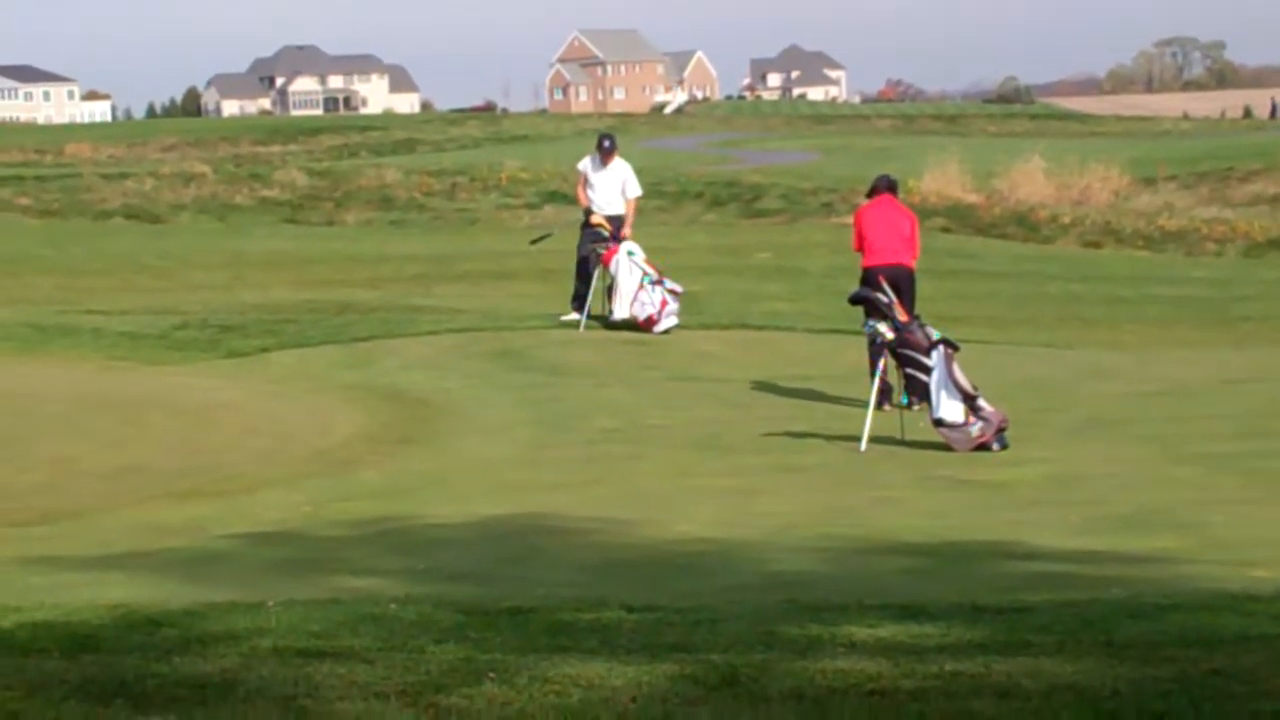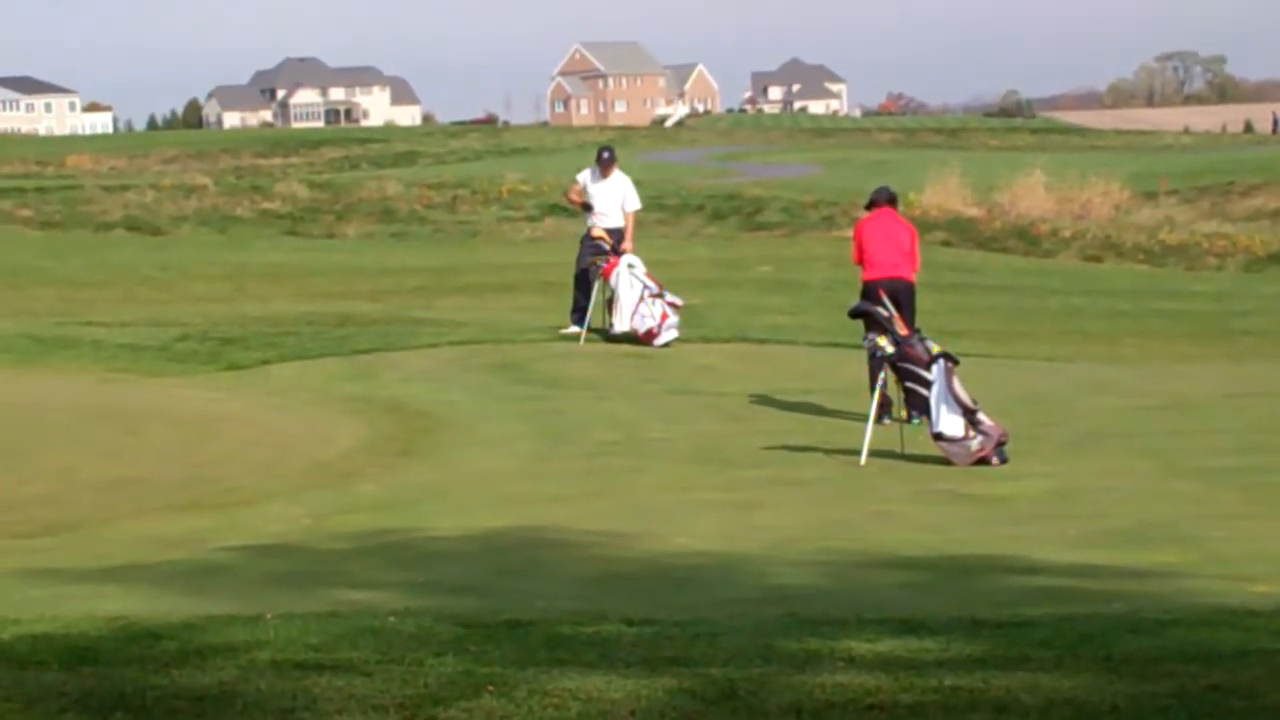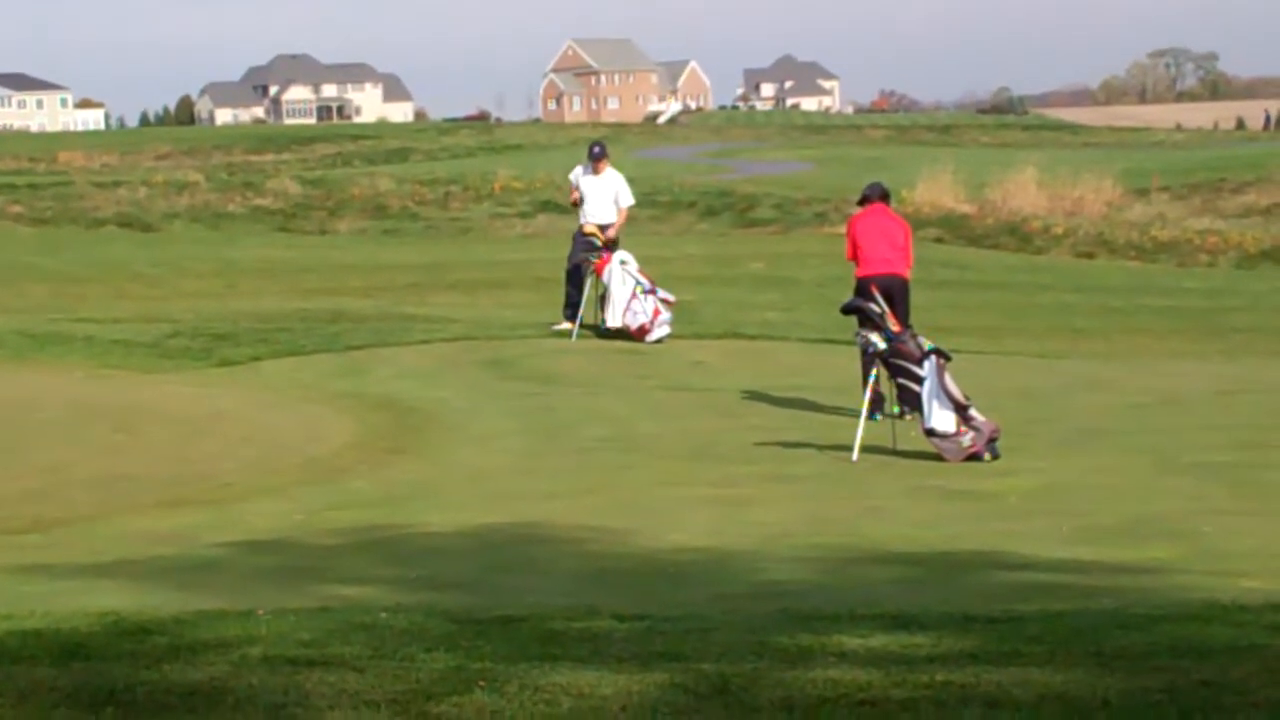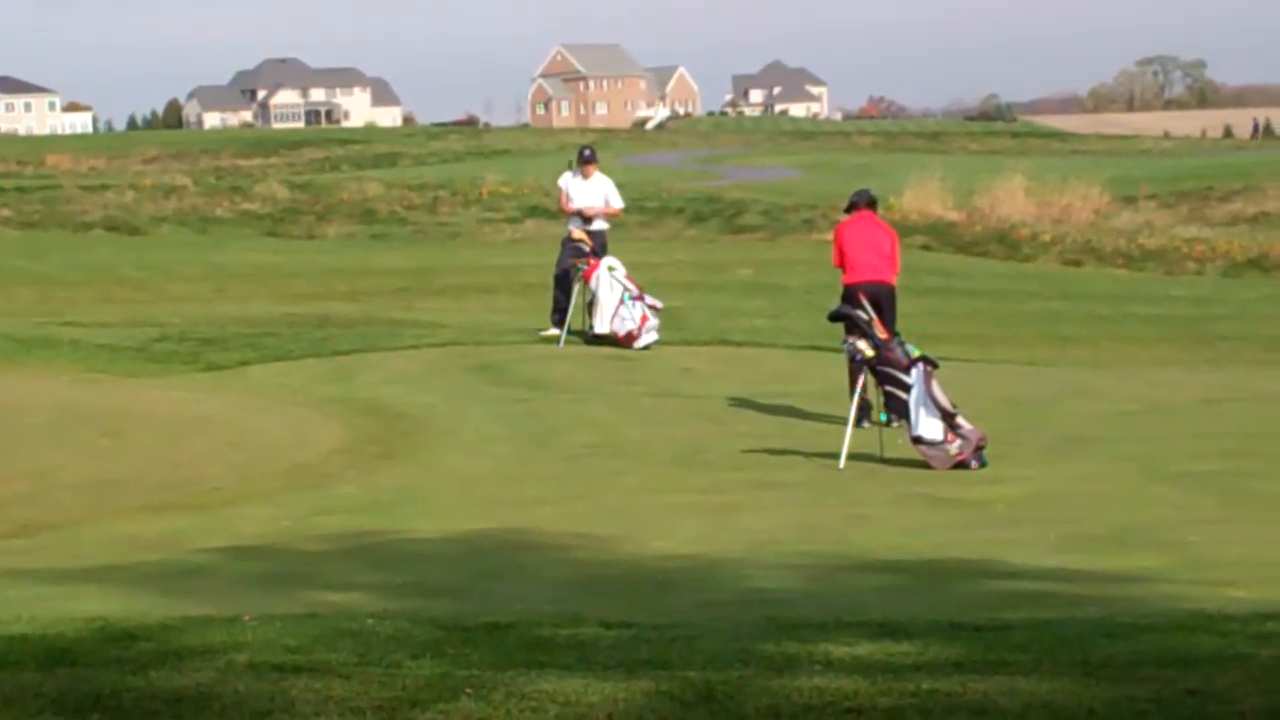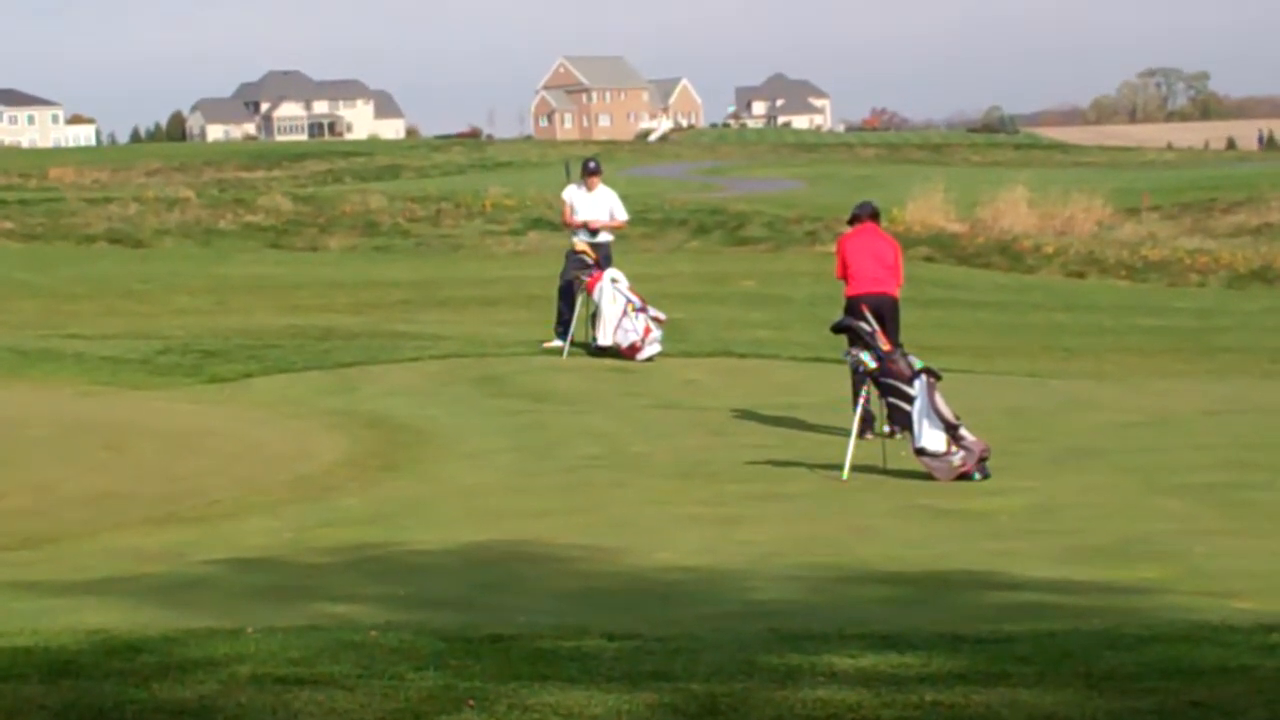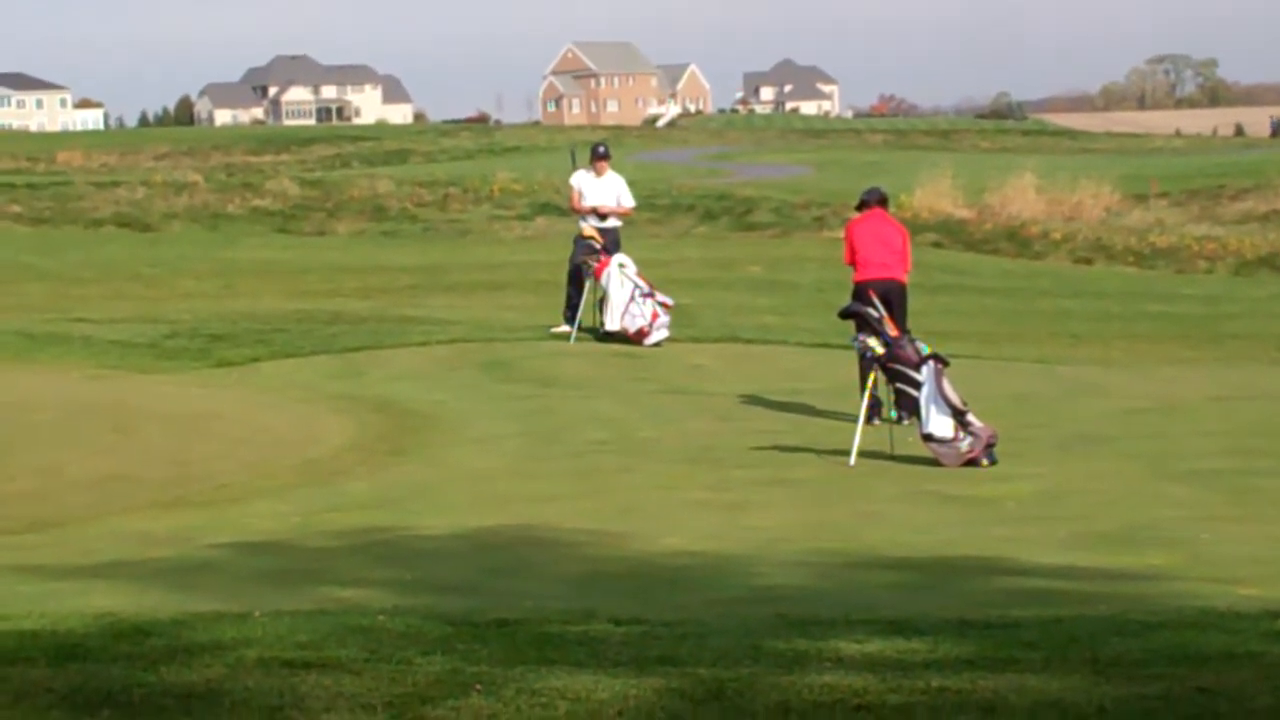
dt=0.3s
person 1, frame 1
left shoulder: (862, 211)
right shoulder: (908, 214)
left elbow: (858, 246)
right elbow: (915, 251)
left hip: (874, 271)
right hip: (903, 271)
left knee: (876, 334)
left ankle: (883, 396)
right ankle: (914, 394)
person 1, frame 2
left shoulder: (862, 225)
right shoulder: (908, 227)
left elbow: (857, 259)
right elbow: (915, 265)
left hip: (875, 284)
right hip: (903, 284)
left ankle: (883, 410)
right ankle: (915, 409)
person 1, frame 3
left shoulder: (855, 221)
right shoulder: (901, 223)
left elbow: (852, 256)
right elbow: (908, 261)
left hip: (868, 280)
right hip: (897, 280)
left ankle: (875, 405)
person 1, frame 4
left shoulder: (843, 228)
right shoulder: (888, 230)
left elbow: (838, 263)
right elbow: (895, 268)
left hip: (856, 288)
right hip: (884, 287)
left ankle: (863, 413)
person 1, frame 5
left shoulder: (845, 240)
right shoulder: (891, 242)
left elbow: (841, 274)
right elbow: (898, 280)
left hip: (858, 299)
right hip: (887, 300)
left ankle: (866, 424)
right ankle: (896, 423)
person 1, frame 6
left shoulder: (853, 225)
right shoulder: (899, 228)
left elbow: (850, 260)
right elbow: (906, 266)
left hip: (866, 284)
right hip: (895, 285)
left ankle: (873, 410)
right ankle: (904, 409)
person 2, frame 1
left shoulder: (625, 169)
right shoulder: (587, 163)
left elbow: (631, 200)
right elbow: (580, 188)
left wrist: (628, 226)
right wrist: (585, 208)
left hip: (615, 221)
right hip: (592, 219)
right knee: (583, 262)
right ankle: (578, 309)
person 2, frame 2
left shoulder: (624, 182)
right shoulder: (587, 175)
left elbow: (630, 213)
right elbow: (570, 195)
left wrist: (628, 240)
right wrist: (582, 203)
left hip: (615, 234)
right hip: (593, 232)
right knee: (582, 274)
right ankle: (578, 322)
person 2, frame 3
left shoulder: (616, 178)
right shoulder: (579, 172)
left elbow: (624, 209)
right elbow: (573, 195)
left wrist: (615, 229)
right wrist: (574, 199)
left hip: (607, 231)
right hip: (585, 229)
right knee: (573, 270)
right ankle: (570, 318)
person 2, frame 4
left shoulder: (605, 183)
right shoulder: (567, 178)
left elbow: (617, 210)
right elbow: (563, 206)
left wrist: (596, 211)
right wrist: (577, 211)
left hip: (596, 236)
right hip: (574, 234)
right knee: (561, 275)
right ankle: (558, 324)
person 2, frame 5
left shoulder: (609, 195)
right shoulder: (571, 191)
left elbow: (622, 222)
right elbow: (566, 220)
left wrist: (601, 223)
right wrist: (584, 223)
left hip: (601, 248)
right hip: (579, 246)
right knee: (566, 287)
right ankle: (562, 336)
person 2, frame 6
left shoulder: (617, 180)
right shoulder: (580, 177)
left elbow: (628, 209)
right elbow: (574, 206)
left wrist: (610, 209)
right wrist: (593, 209)
left hip: (610, 233)
right knee: (575, 272)
right ankle: (570, 321)
